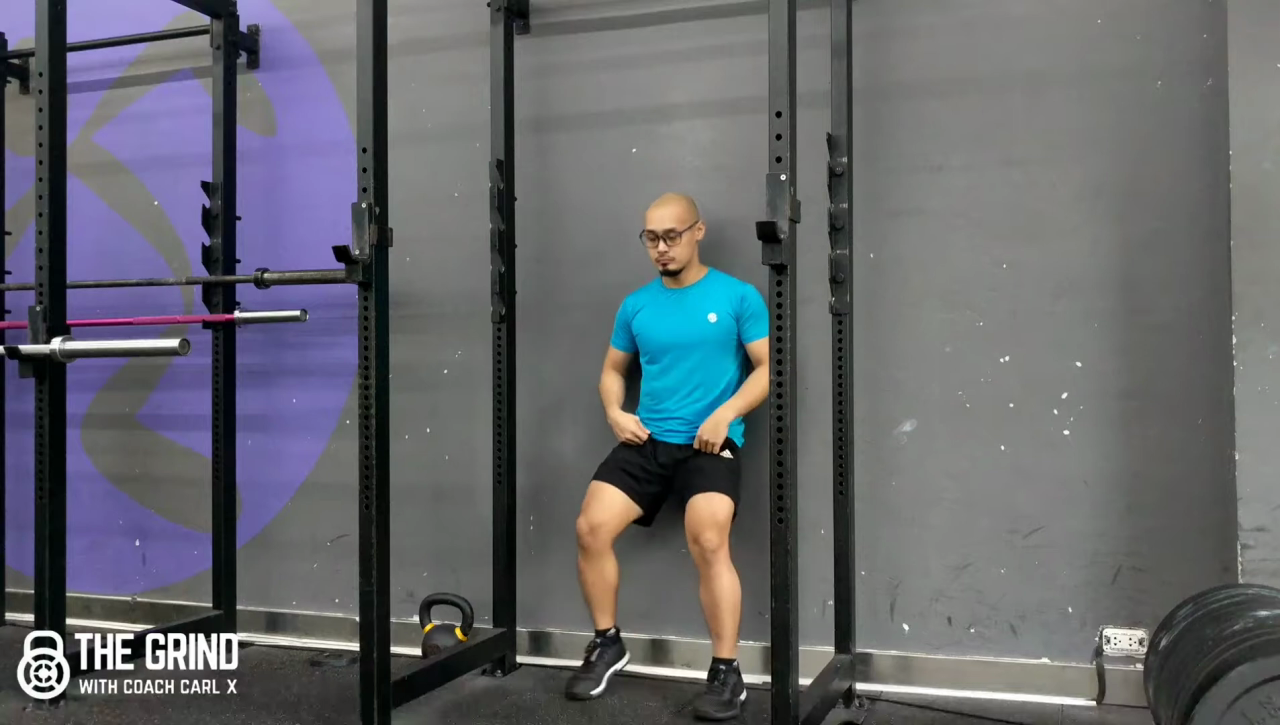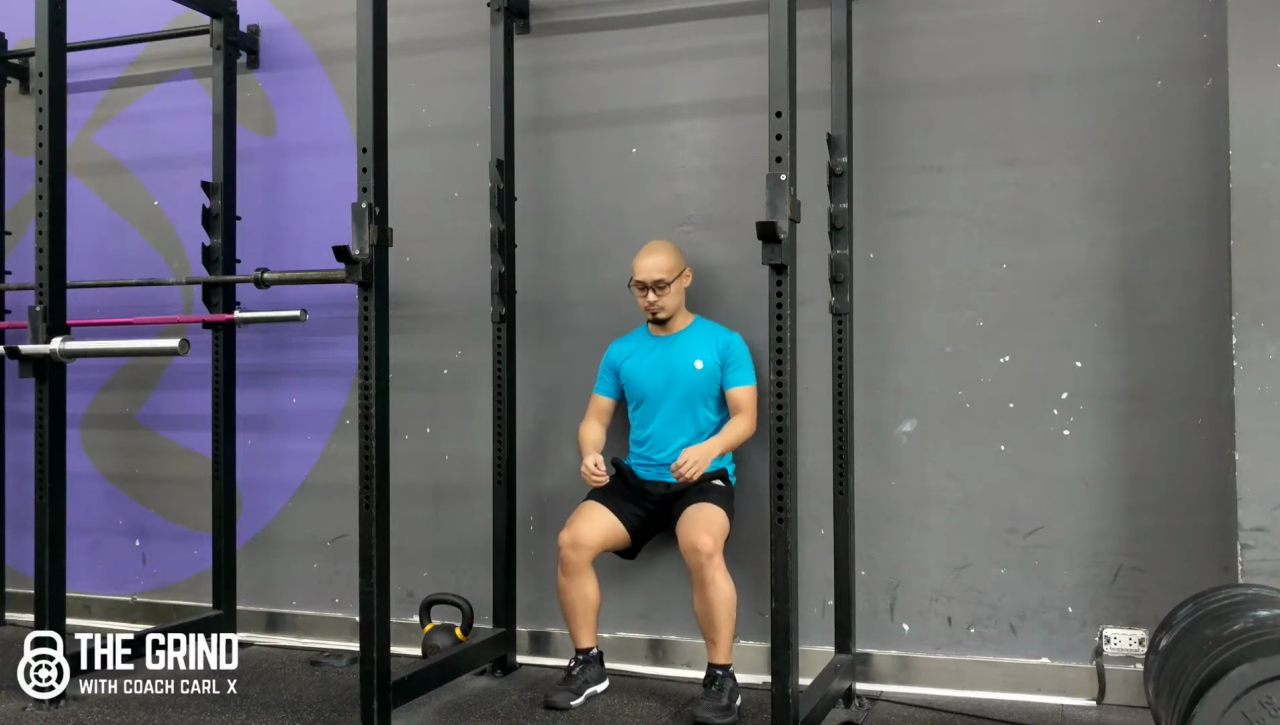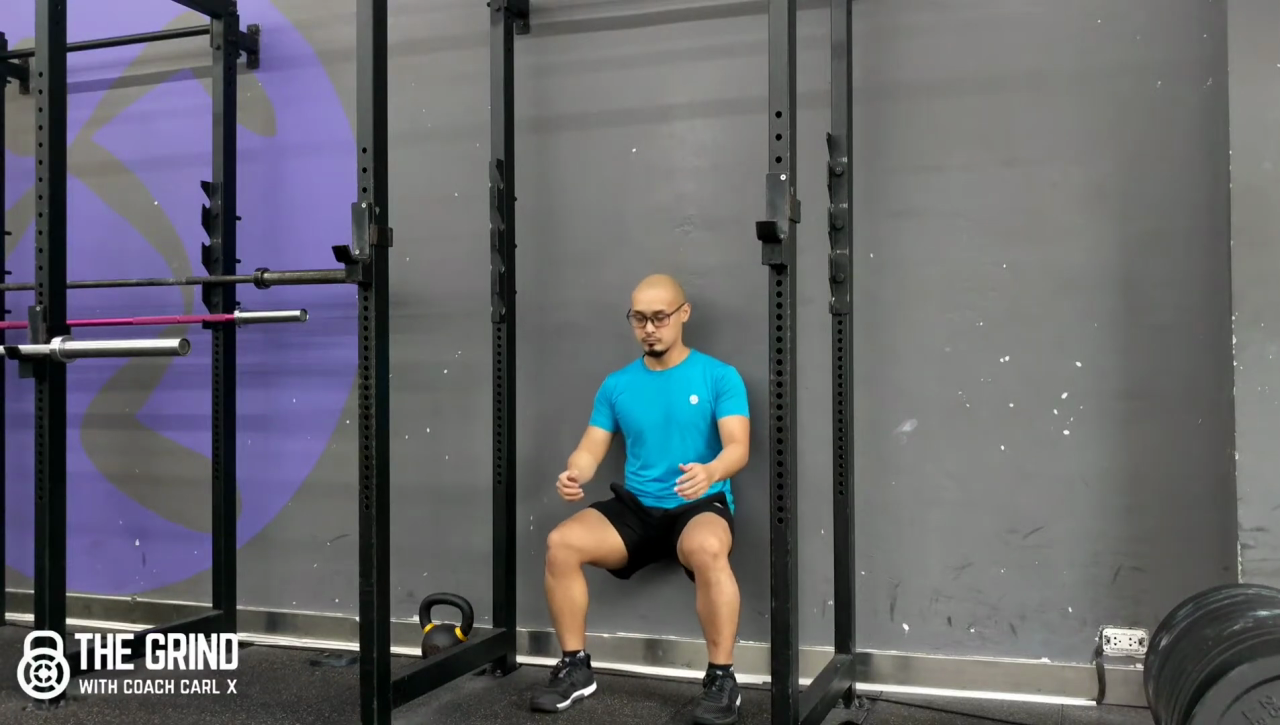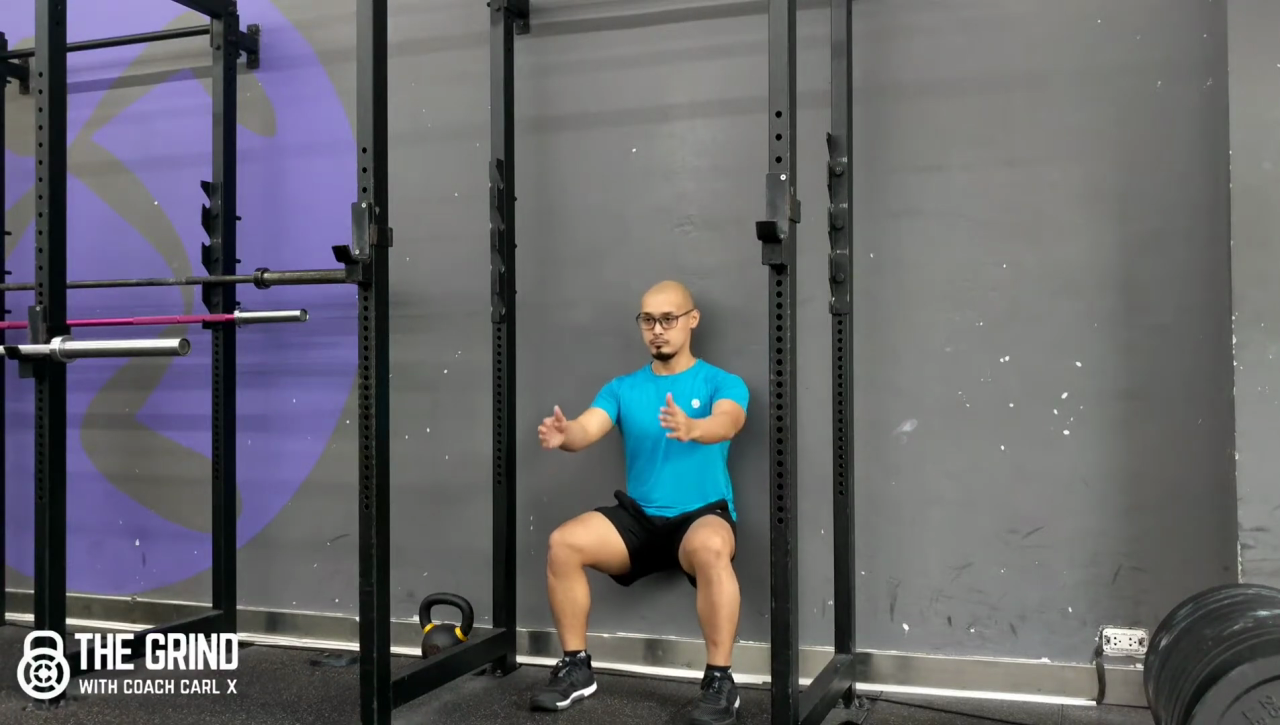
dt=0.5s
person 1, frame 1
left shoulder: (737, 297)
right shoulder: (636, 305)
left elbow: (766, 368)
right elbow: (613, 370)
left wrist: (725, 413)
right wrist: (615, 412)
left hip: (710, 445)
right hip: (647, 441)
left knee: (708, 543)
right knee: (591, 527)
left ankle: (726, 672)
right ankle: (607, 644)
person 1, frame 2
left shoulder: (724, 343)
right shoulder: (621, 351)
left elbow: (745, 416)
right elbow: (595, 419)
left wrist: (709, 449)
right wrist: (591, 454)
left hip: (702, 478)
right hip: (636, 479)
left knee: (702, 547)
right knee: (572, 541)
left ankle: (721, 677)
right ankle: (588, 664)
person 1, frame 3
left shoulder: (719, 377)
right shoulder: (617, 385)
left elbow: (738, 446)
right elbow: (589, 450)
left wrist: (711, 473)
right wrist: (573, 475)
left hip: (700, 508)
right hip: (636, 507)
left knee: (708, 551)
right knee: (560, 543)
left ankle: (722, 679)
right ankle: (575, 667)
person 1, frame 4
left shoulder: (722, 383)
right shoulder: (622, 388)
left elbow: (727, 423)
right elbow: (588, 428)
left wrist: (691, 428)
right wrist: (564, 435)
left hip: (702, 515)
right hip: (639, 516)
left knee: (710, 549)
right knee: (562, 543)
left ankle: (720, 681)
right ankle: (575, 667)
